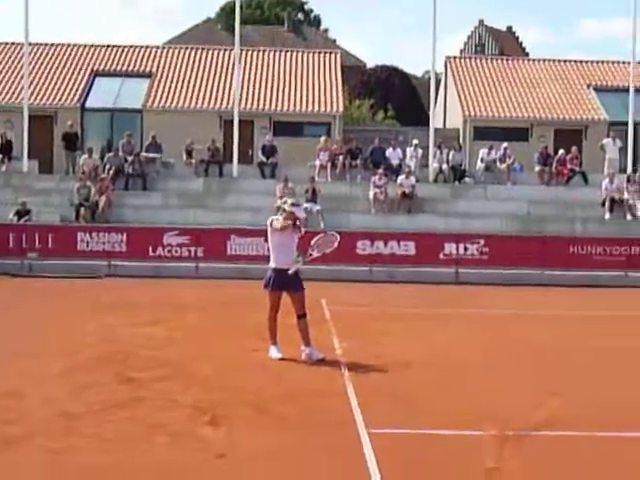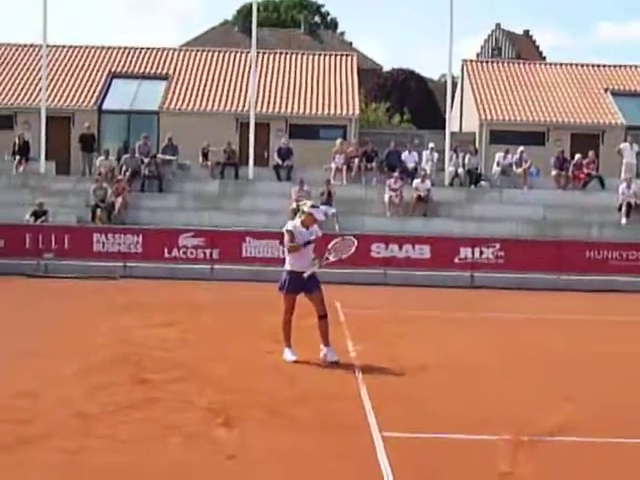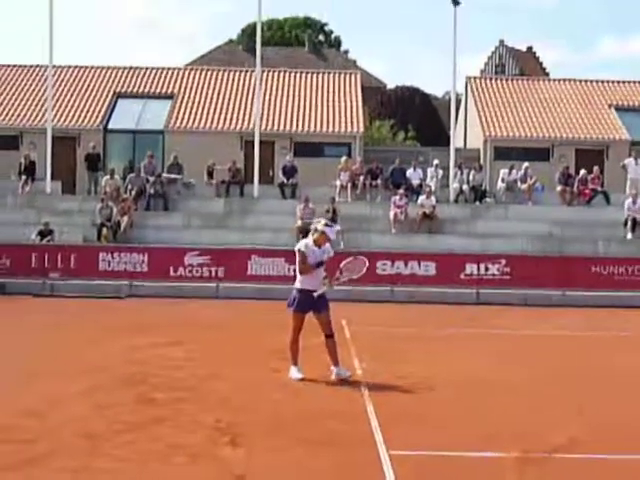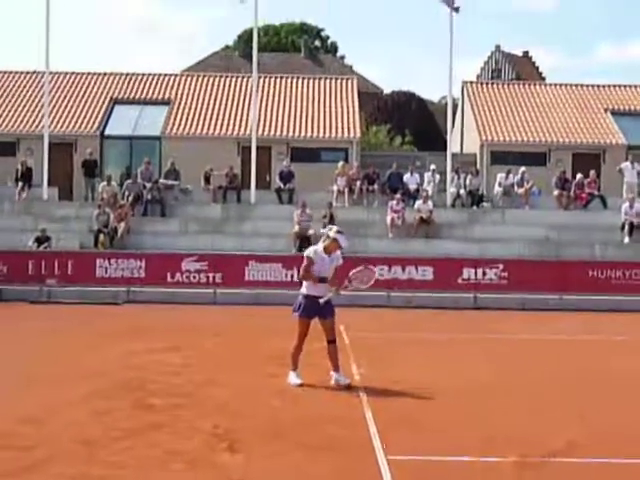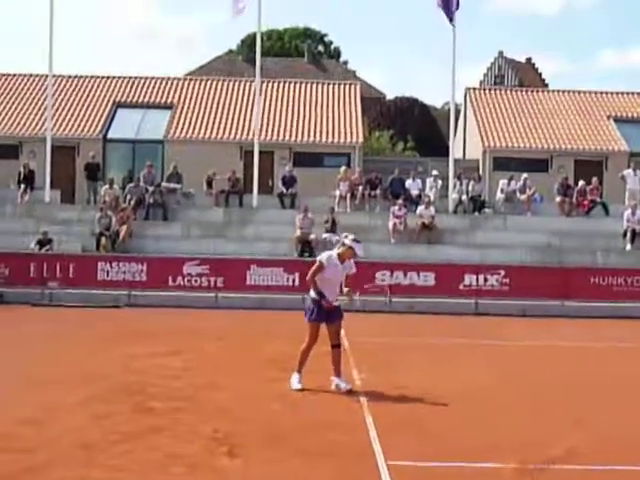
dt=0.2s
person 1, frame 1
left shoulder: (296, 227)
right shoulder: (274, 221)
right elbow: (281, 226)
right wrist: (293, 224)
left hip: (292, 272)
right hip: (277, 272)
left knee: (301, 311)
right knee: (273, 311)
left ankle: (307, 349)
right ankle: (274, 346)
person 1, frame 2
left shoulder: (314, 230)
right shoulder: (291, 226)
right elbow: (289, 248)
left wrist: (318, 259)
right wrist: (309, 242)
left hip: (309, 275)
right hip: (292, 275)
left knee: (322, 311)
right knee: (288, 314)
left ankle: (326, 348)
right ankle: (288, 349)
person 1, frame 3
left shoulder: (326, 249)
right shoulder: (303, 245)
right elbow: (302, 270)
right wrist: (320, 263)
left hip: (318, 293)
right hip: (302, 293)
left knee: (328, 331)
right knee: (296, 332)
left ankle: (336, 368)
right ankle: (294, 367)
person 1, frame 4
left shoulder: (336, 257)
right shoulder: (313, 252)
right elbow: (303, 275)
left wrist: (335, 285)
right wrist: (324, 280)
left hip: (324, 300)
right hip: (308, 299)
left knee: (331, 337)
right knee: (301, 337)
left ankle: (336, 374)
right ankle: (293, 372)
person 1, frame 5
left shoulder: (349, 264)
right shoulder: (326, 258)
left elbow: (341, 286)
right elbow: (310, 278)
left wrist: (347, 291)
right wrist: (322, 297)
left hip: (332, 305)
right hip: (317, 302)
left knee: (336, 342)
right knee: (311, 340)
left ankle: (337, 379)
right ankle: (297, 375)
